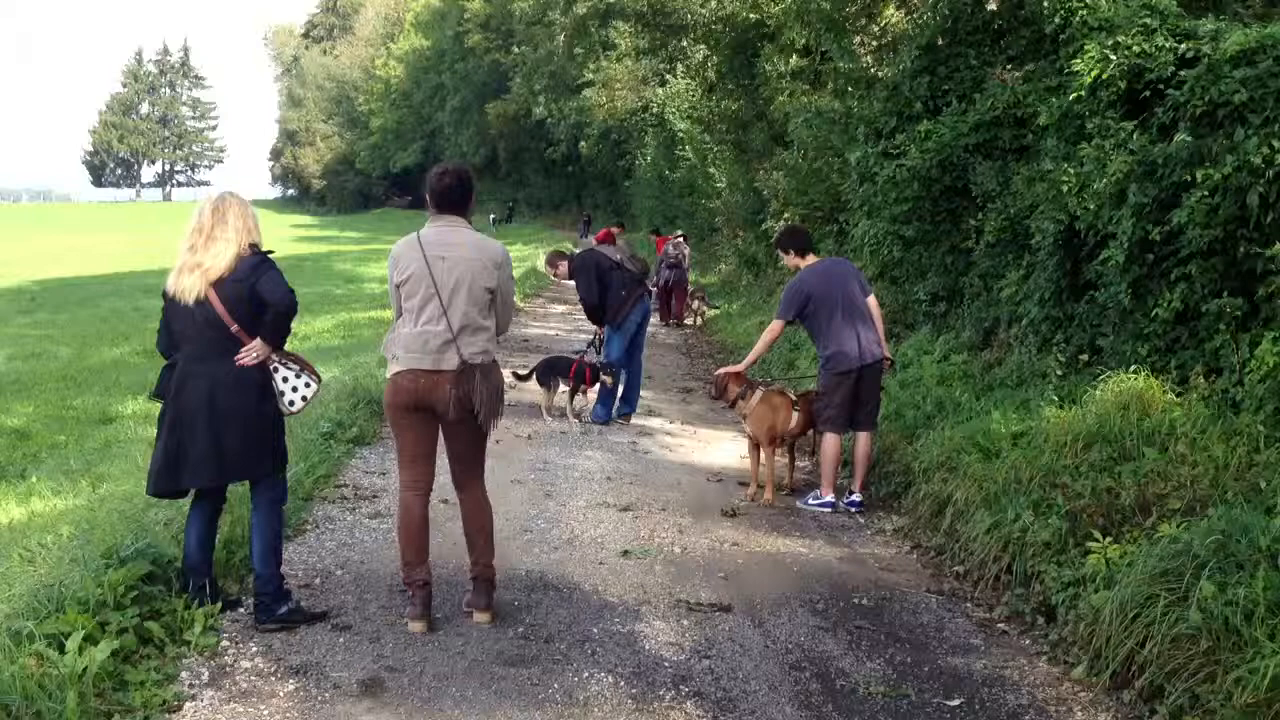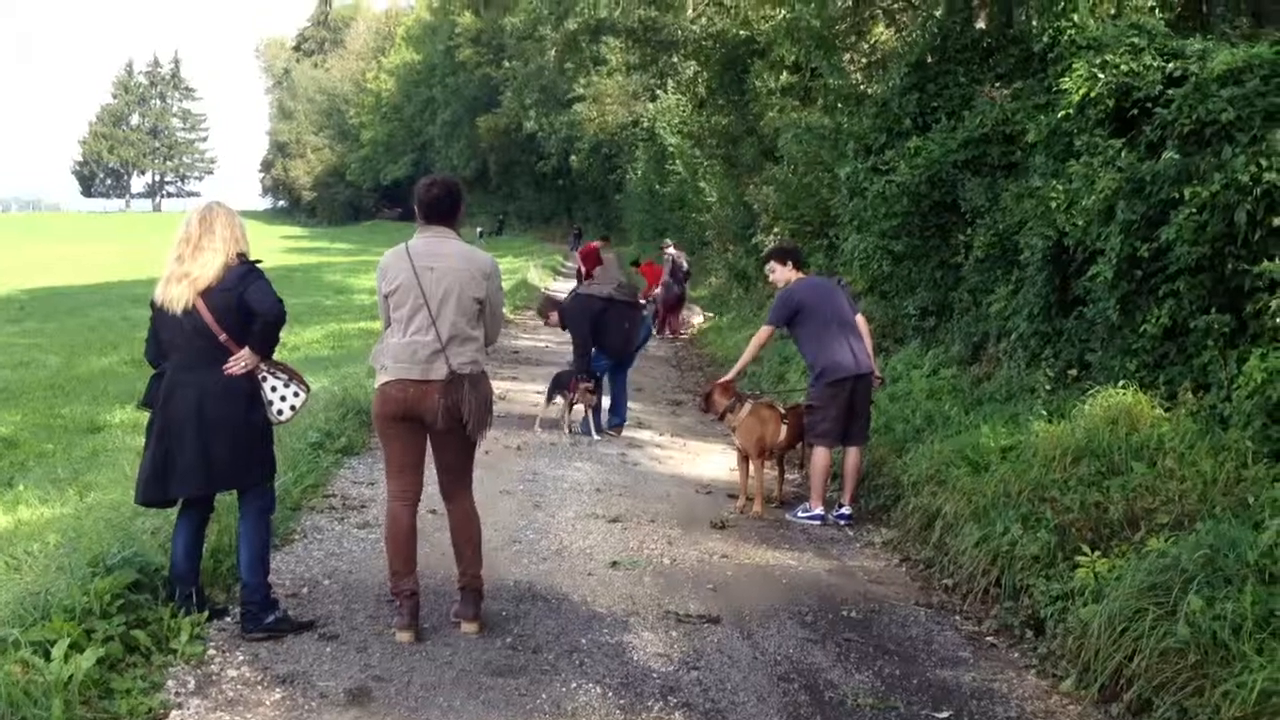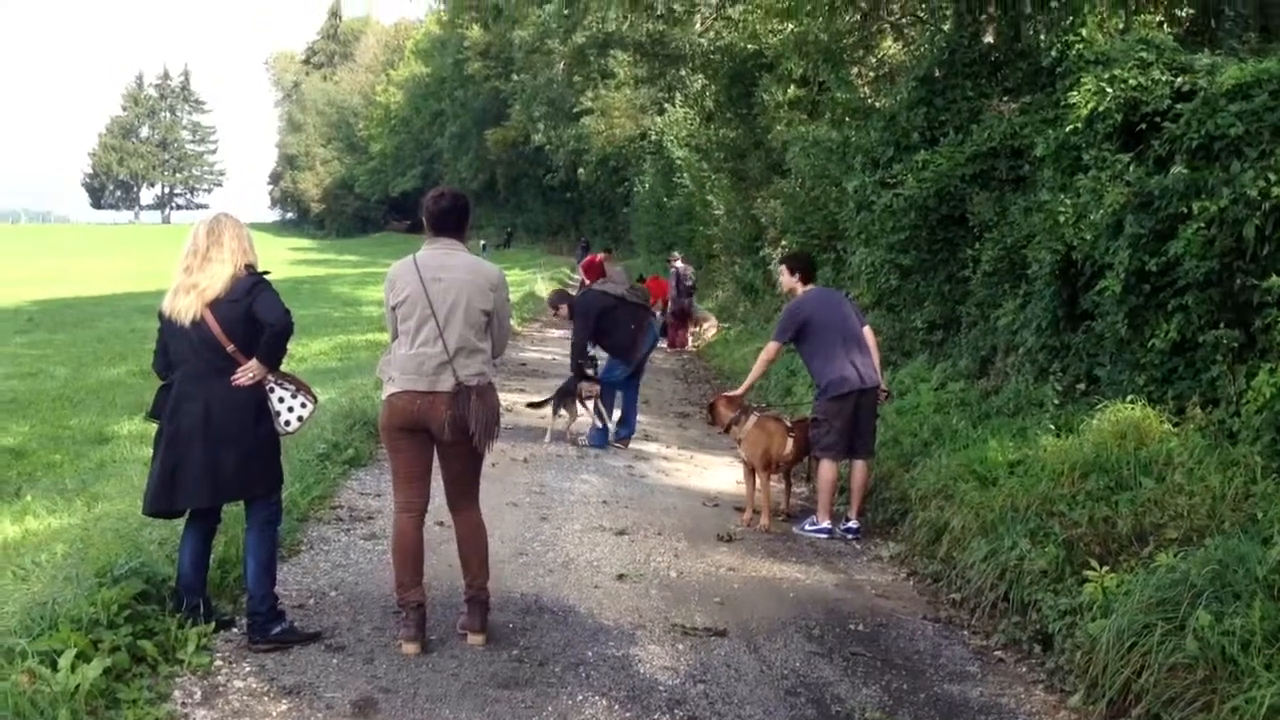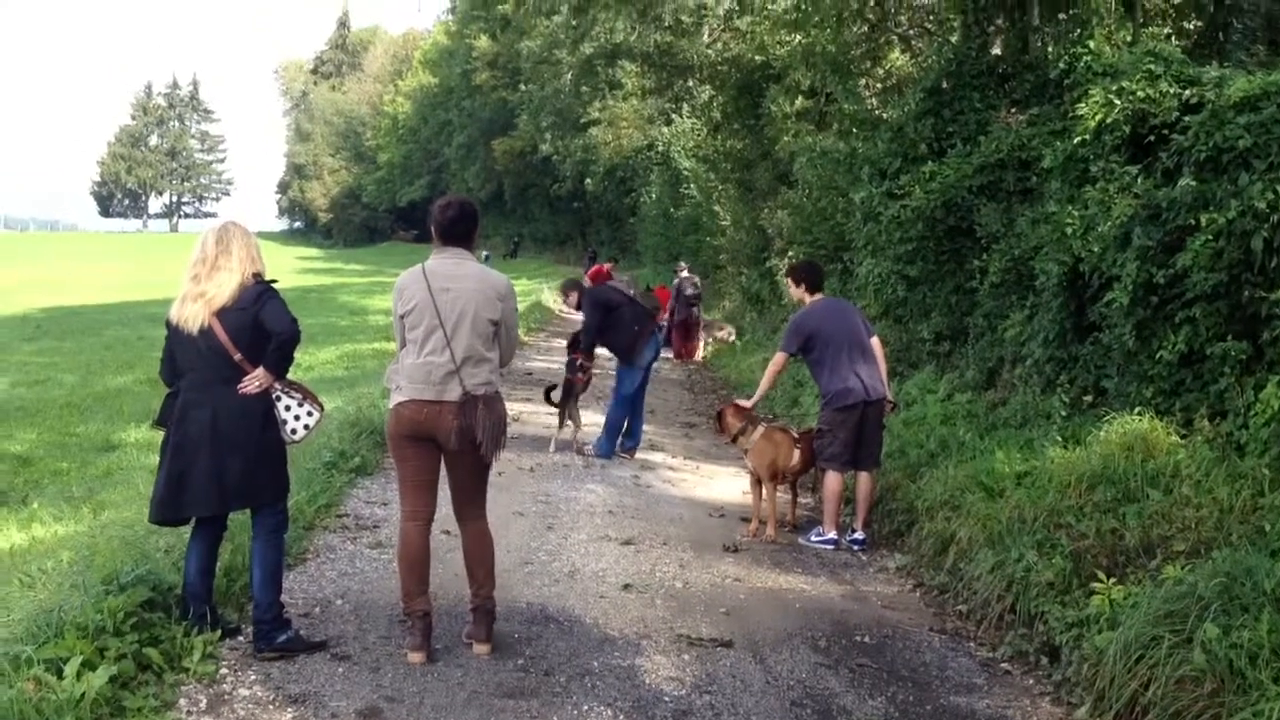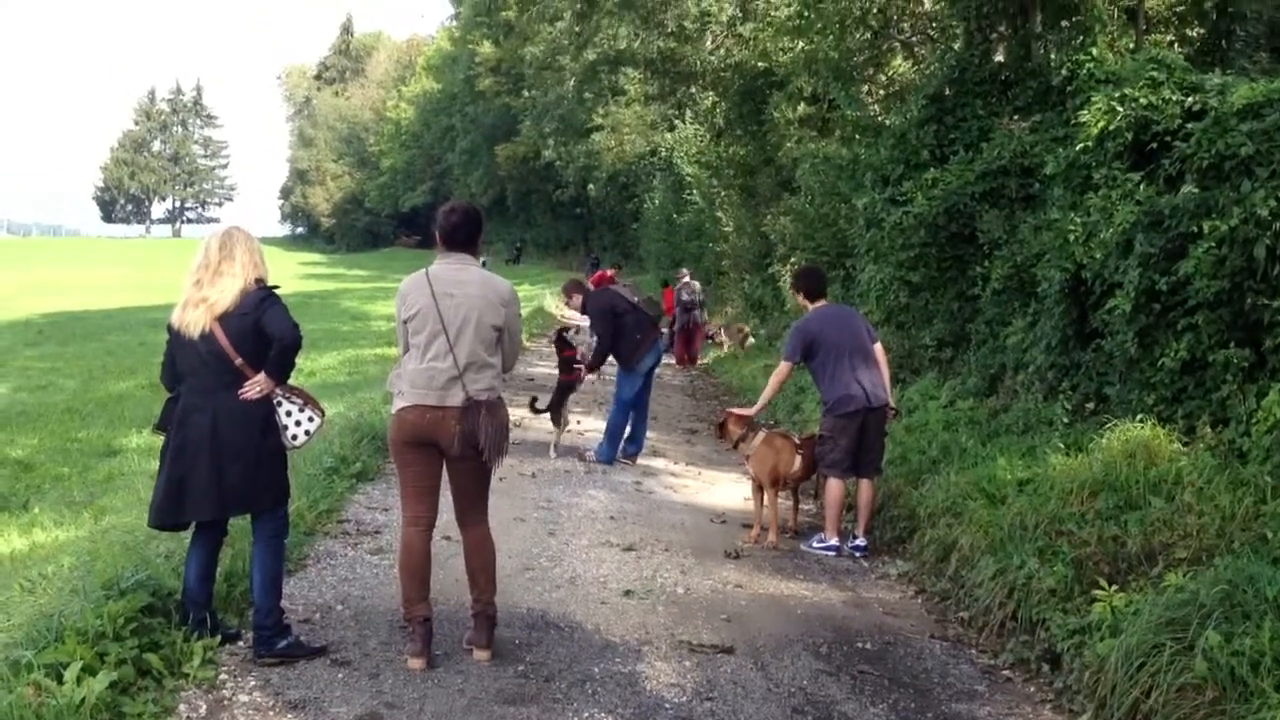
dt=0.5s
person 1, frame 1
left shoulder: (403, 250)
right shoulder: (492, 253)
left elbow: (398, 314)
right elbow: (503, 322)
left hip: (410, 374)
right hip: (469, 376)
left knee: (414, 485)
right knee: (471, 484)
left ankle: (418, 596)
right ankle: (482, 589)
person 1, frame 2
left shoulder: (392, 261)
right shoulder: (481, 264)
left elbow: (386, 325)
right elbow: (491, 333)
left hip: (398, 385)
right hip: (458, 387)
left knee: (401, 496)
right knee: (459, 494)
left ankle: (405, 605)
right ankle: (470, 598)
person 1, frame 3
left shoulder: (399, 273)
right shoulder: (489, 276)
left elbow: (394, 336)
right elbow: (499, 344)
left hip: (405, 396)
right hip: (465, 399)
left knee: (408, 507)
right knee: (466, 506)
left ankle: (411, 618)
right ankle: (476, 611)
person 1, frame 4
left shoulder: (408, 282)
right shoulder: (497, 285)
left elbow: (401, 345)
right elbow: (506, 354)
left hip: (412, 405)
right hip: (472, 408)
left knee: (415, 516)
right knee: (473, 515)
left ankle: (418, 627)
right ankle: (482, 620)
person 1, frame 5
left shoulder: (412, 287)
right shoulder: (500, 291)
left elbow: (404, 349)
right elbow: (509, 360)
left hip: (415, 411)
right hip: (474, 414)
left knee: (416, 521)
right knee: (475, 521)
left ankle: (418, 632)
right ankle: (483, 626)
person 2, frame 1
left shoulder: (179, 277)
right shoulder: (252, 265)
left elbow: (166, 345)
right elbow: (283, 301)
right wrist: (269, 342)
left hip: (193, 400)
right hip: (243, 399)
left knee: (207, 494)
right knee: (267, 495)
left ankle: (198, 592)
right ankle: (271, 602)
person 2, frame 2
left shoulder: (167, 287)
right shoulder: (239, 275)
left elbow: (154, 354)
right elbow: (272, 312)
right wrist: (257, 352)
left hip: (181, 408)
right hip: (231, 408)
left knee: (194, 502)
right knee: (255, 504)
left ankle: (185, 600)
right ankle: (257, 612)
person 2, frame 3
left shoulder: (175, 298)
right shoulder: (247, 286)
left elbow: (162, 366)
right elbow: (280, 322)
right wrist: (264, 363)
left hip: (189, 419)
right hip: (239, 419)
left knee: (202, 513)
right knee: (262, 515)
left ankle: (191, 610)
right ankle: (264, 623)
person 2, frame 4
left shoulder: (183, 306)
right shoulder: (255, 295)
left elbow: (169, 373)
right elbow: (287, 331)
right wrist: (271, 371)
left hip: (196, 428)
right hip: (246, 427)
left knee: (207, 521)
right knee: (268, 524)
left ankle: (197, 618)
right ankle: (270, 631)
person 2, frame 5
left shoulder: (185, 311)
right shoulder: (257, 300)
left elbow: (170, 378)
right elbow: (288, 337)
right wrist: (272, 377)
left hip: (196, 432)
right hip: (246, 432)
left knee: (208, 526)
right knee: (268, 529)
left ankle: (197, 624)
right ankle: (270, 637)
person 3, frame 1
left shoulder: (799, 285)
right shoulder: (845, 266)
left elbow: (773, 331)
right elbow: (874, 306)
left wrist: (743, 365)
right wrist: (883, 348)
left hip: (839, 361)
right hip: (871, 356)
left knee: (831, 428)
right knee: (864, 427)
left ankle: (826, 495)
right ankle: (855, 494)
person 3, frame 2
left shoulder: (789, 294)
right shoulder: (831, 285)
left elbow: (761, 338)
right elbow: (861, 323)
left wrist: (733, 373)
right wrist: (873, 366)
left hip: (831, 373)
right hip: (861, 369)
left knee: (822, 440)
right knee: (854, 441)
left ankle: (815, 507)
right ankle: (845, 507)
person 3, frame 3
left shoulder: (796, 309)
right shoulder: (840, 297)
left elbow: (769, 354)
right elbow: (869, 336)
left wrist: (743, 388)
right wrist: (879, 379)
left hip: (837, 387)
right hip: (866, 383)
left knee: (828, 454)
right knee: (860, 455)
left ankle: (823, 521)
right ankle: (852, 521)
person 3, frame 4
left shoulder: (803, 320)
right shoulder: (848, 307)
left elbow: (776, 366)
right elbow: (876, 347)
left wrist: (753, 400)
right wrist: (886, 390)
left hip: (842, 398)
right hip: (873, 395)
left knee: (833, 465)
right knee: (865, 466)
left ankle: (828, 532)
right ankle: (858, 532)
person 3, frame 5
left shoulder: (804, 327)
right shoulder: (853, 314)
left elbow: (781, 374)
right elbow: (880, 355)
left wrist: (755, 408)
right wrist: (889, 398)
left hip: (844, 405)
right hip: (875, 401)
left knee: (835, 472)
right knee: (867, 473)
left ankle: (830, 539)
right ankle: (860, 538)
